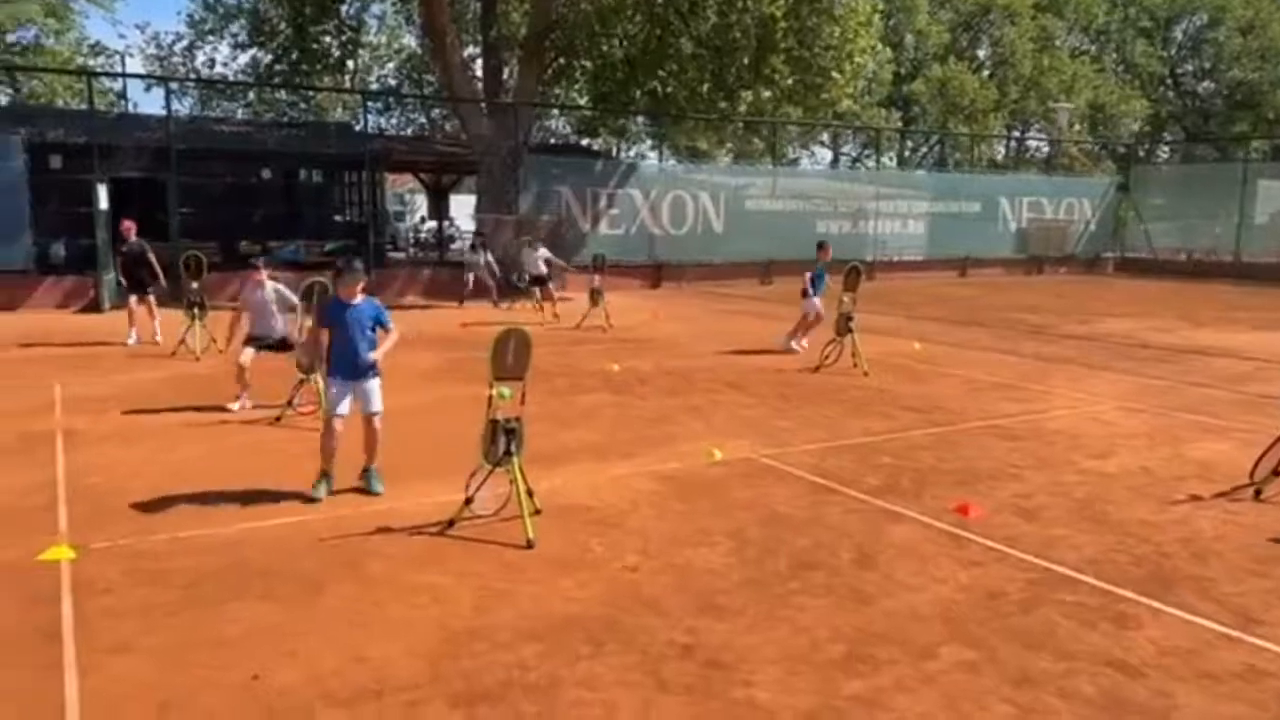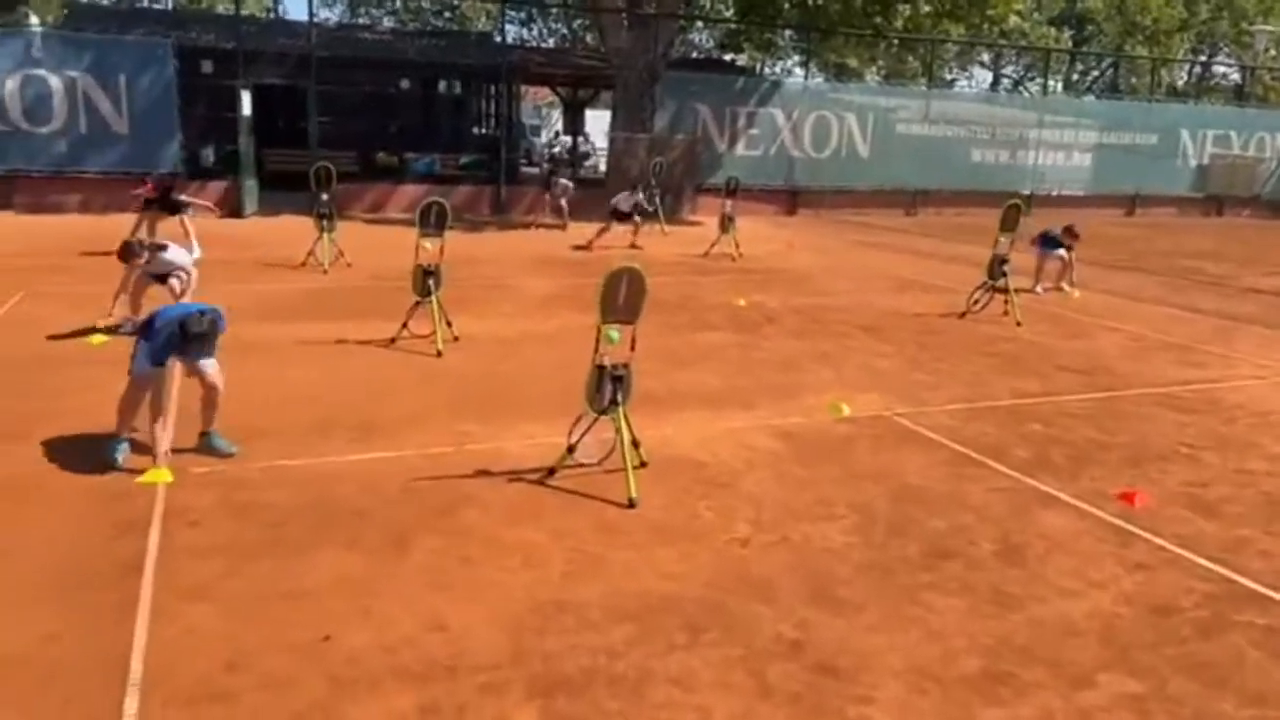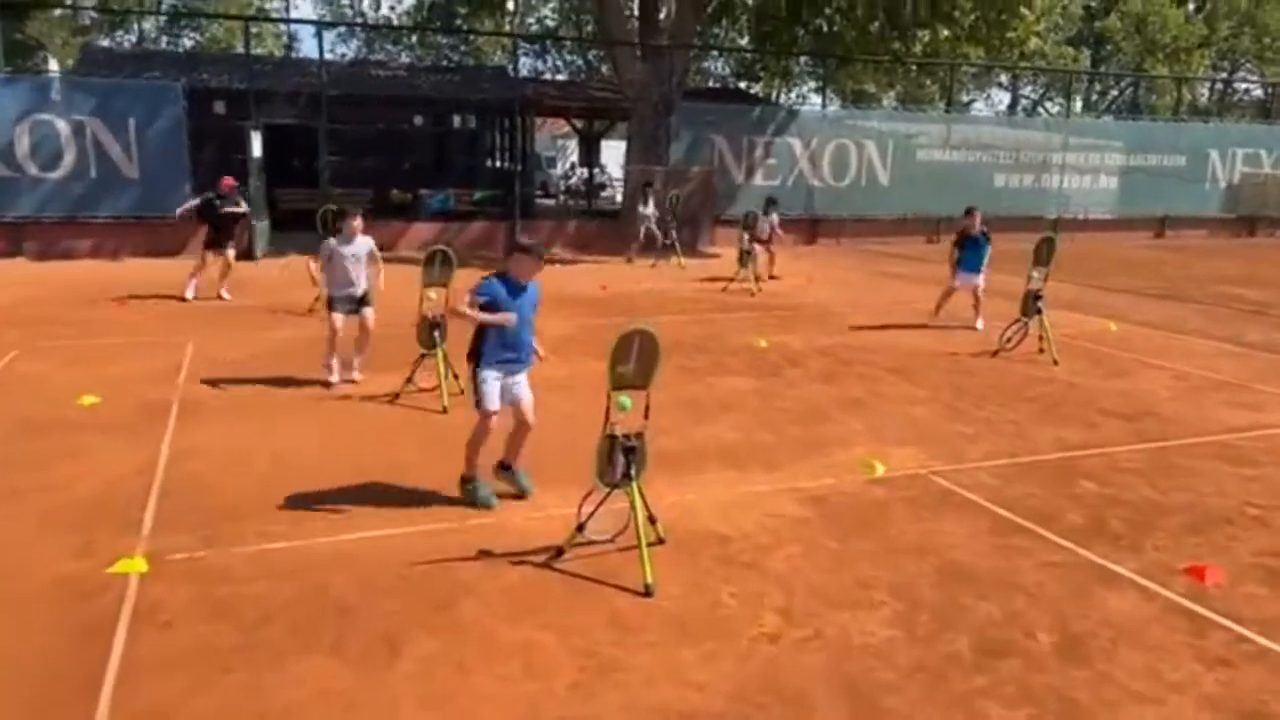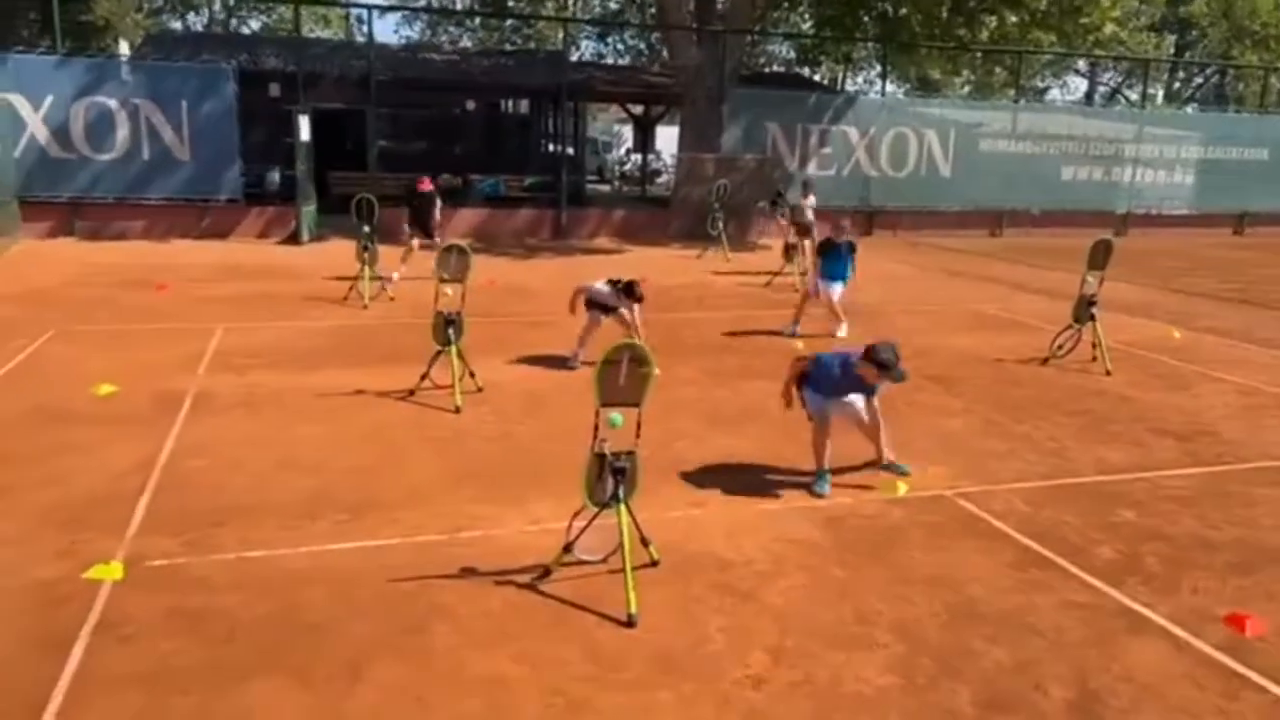
dt=1s
person 1, frame 1
left shoulder: (373, 307)
right shoulder: (329, 307)
left elbow: (392, 332)
right elbow: (316, 334)
left wrist: (379, 352)
right wrist: (312, 358)
left hip: (367, 375)
right hip: (338, 376)
left knee: (374, 425)
right knee: (334, 426)
left ankle: (369, 471)
right ankle: (325, 476)
person 1, frame 2
left shoulder: (216, 323)
right shoulder: (161, 339)
right elbow: (159, 390)
right wrist: (159, 438)
right hip: (152, 338)
left knee: (214, 383)
right knee: (137, 387)
left ankle: (208, 435)
right ankle: (120, 440)
person 1, frame 3
left shoulder: (531, 288)
right shoulder: (493, 285)
right elbow: (460, 310)
left wrist: (533, 344)
right wrist: (493, 319)
left hip: (517, 367)
right hip: (488, 365)
left knee: (527, 421)
right knee: (488, 424)
left ankle: (507, 466)
right ankle: (470, 480)
person 1, frame 4
left shoulder: (872, 376)
right shoulder: (830, 365)
left elbow: (874, 409)
right elbow: (800, 362)
left wrist: (883, 449)
right wrist: (788, 385)
left hip: (842, 391)
right hip: (813, 387)
left knee: (866, 422)
right knee: (822, 424)
left ankle: (884, 459)
right ankle: (822, 473)
